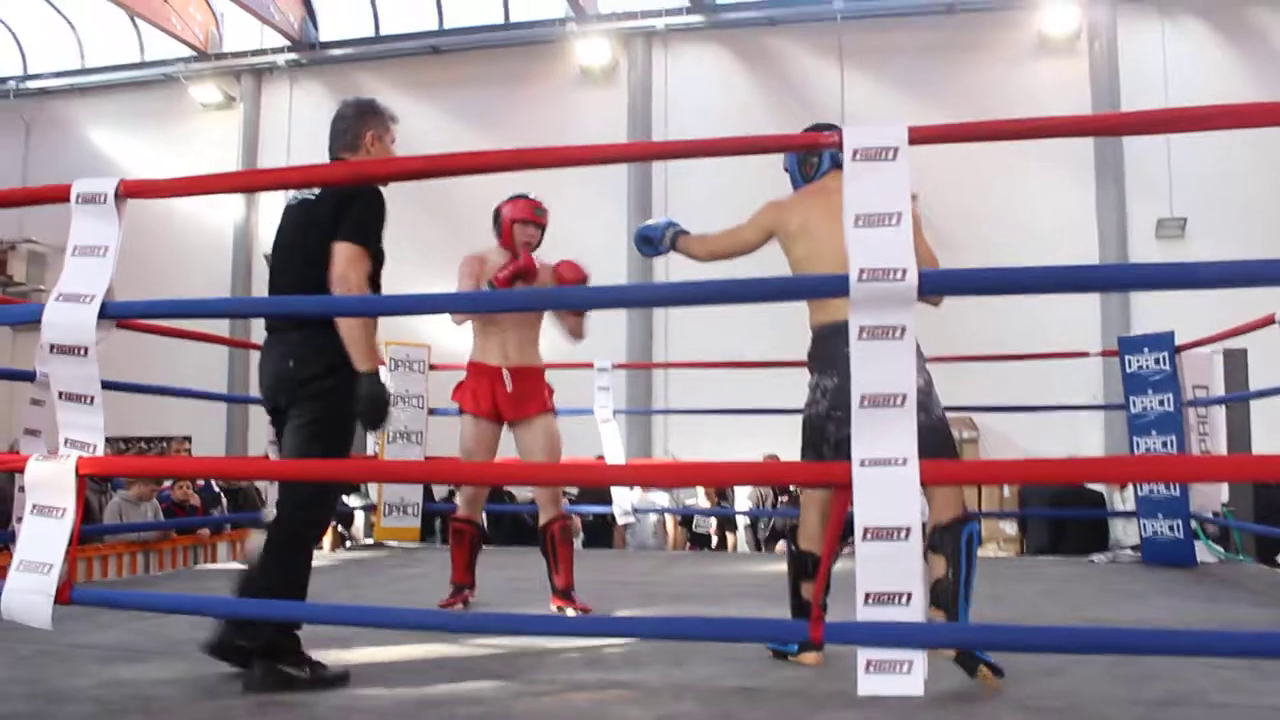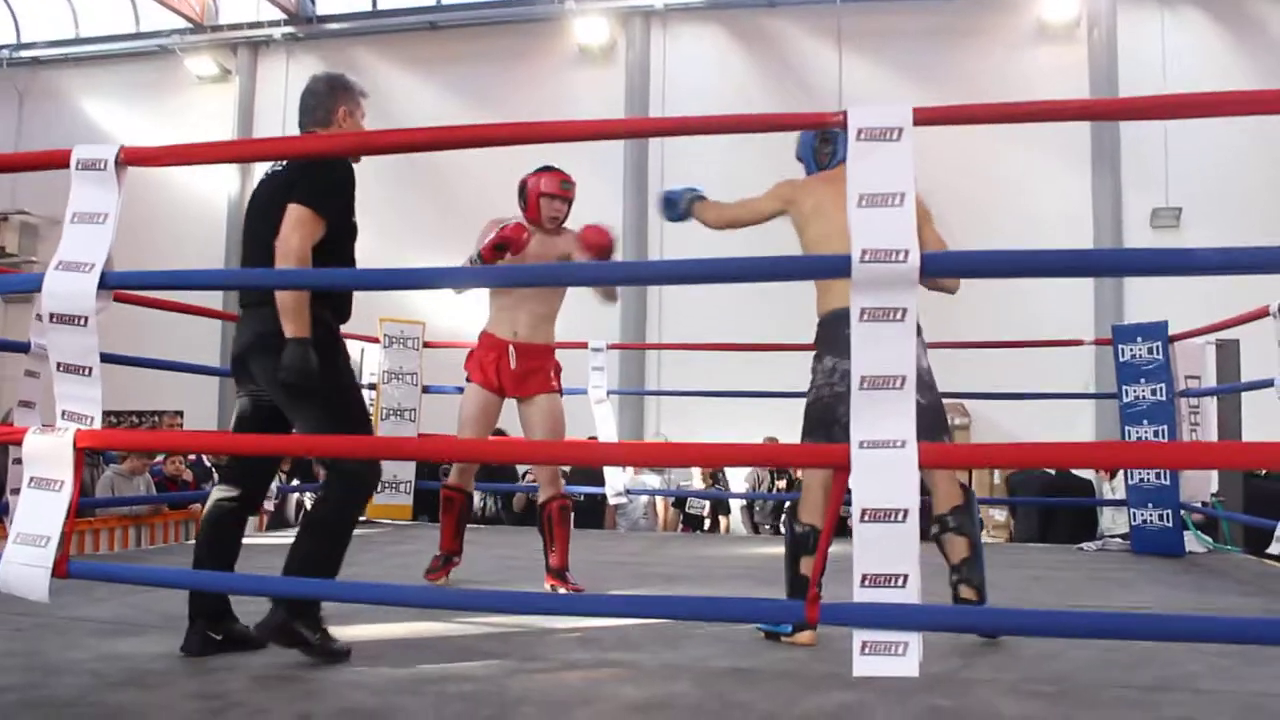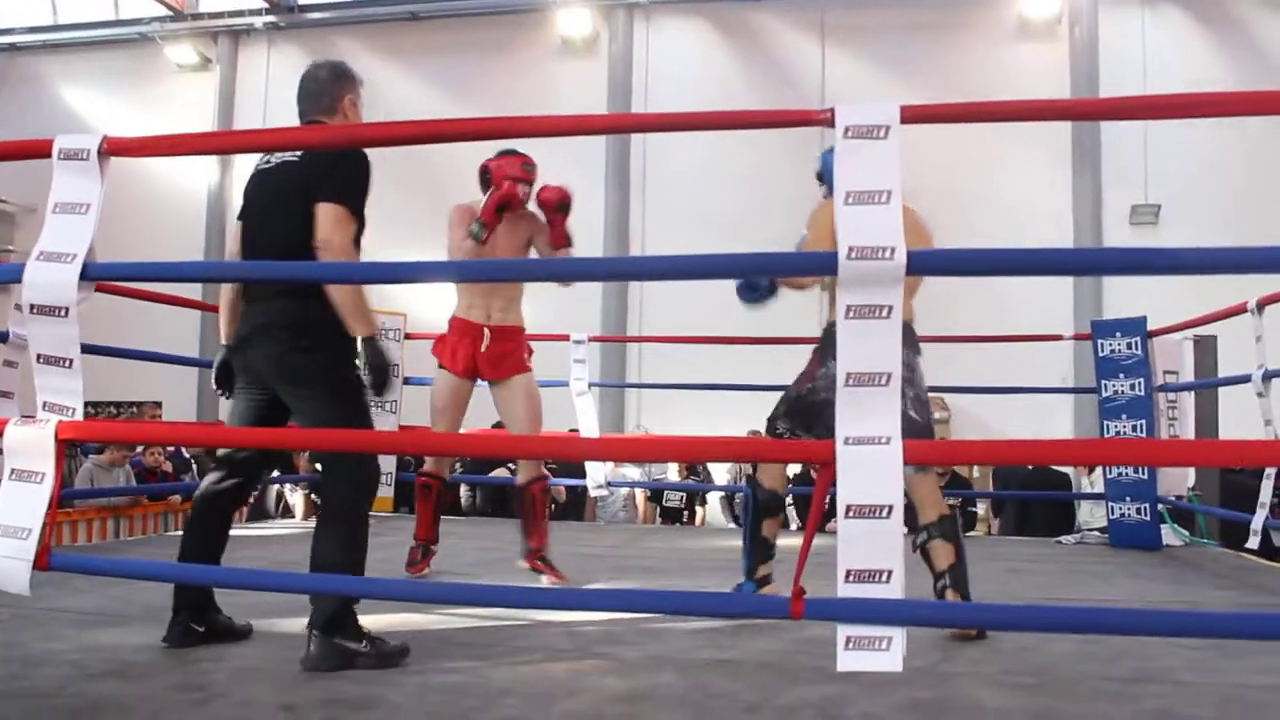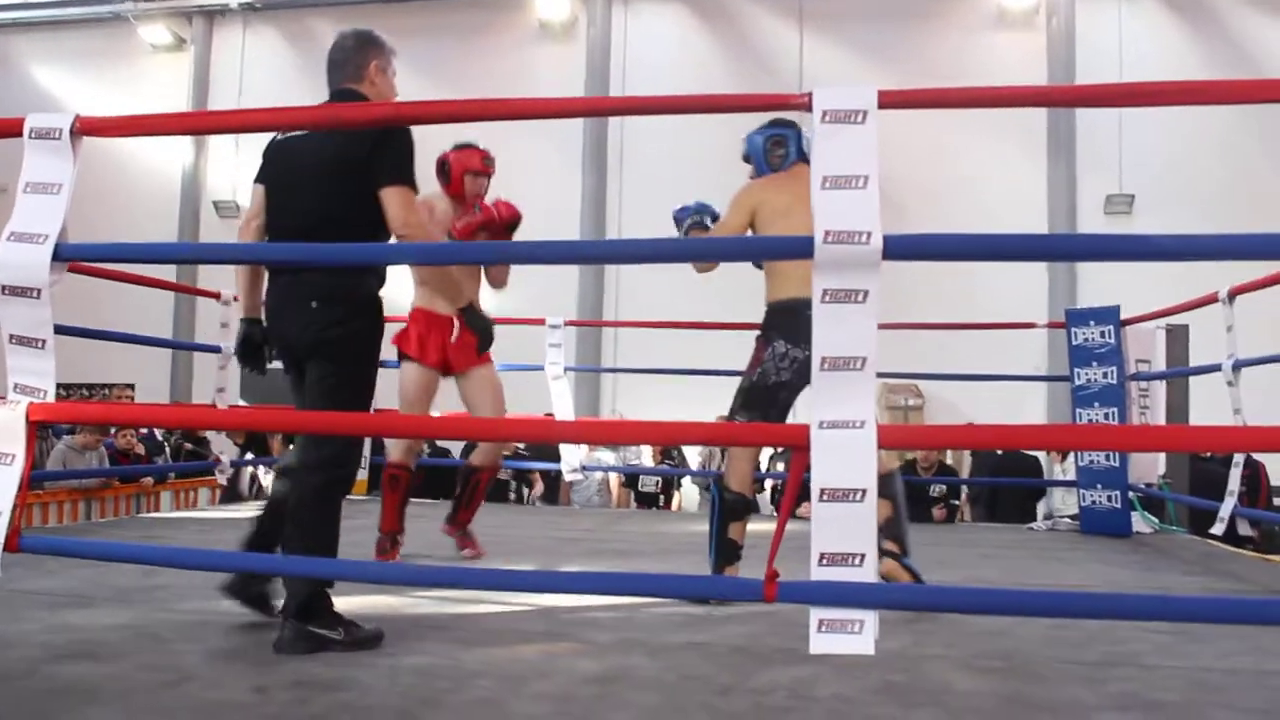
dt=0.3s
person 1, frame 1
left shoulder: (301, 201)
right shoulder: (360, 196)
right elbow: (346, 283)
right wrist: (369, 373)
left hip: (280, 359)
right hip: (320, 367)
left knee: (298, 500)
right knee: (307, 504)
left ankle: (240, 628)
right ankle: (276, 651)
person 1, frame 2
left shoulder: (277, 172)
right shoulder: (328, 166)
right elbow: (292, 248)
right wrist: (300, 340)
left hip: (253, 340)
right hip: (292, 343)
left knee: (239, 478)
right knee: (355, 469)
left ankle: (208, 620)
right ankle: (294, 610)
person 1, frame 3
left shoulder: (267, 165)
right shoulder: (343, 157)
left elbow: (236, 262)
right elbow: (332, 247)
left wrist: (231, 345)
right wrist: (367, 337)
left hip: (257, 335)
right hip: (309, 335)
left knee: (233, 468)
right knee: (351, 473)
left ankle: (191, 611)
right ankle: (333, 629)
person 1, frame 4
left shoulder: (286, 136)
right shoulder: (381, 130)
left elbow: (253, 230)
right elbow: (409, 229)
left wrist: (252, 316)
right wrist: (466, 305)
left hip: (288, 307)
right hip: (343, 309)
left knee: (312, 448)
right knee: (328, 458)
left ankle: (253, 567)
right ankle: (306, 613)
person 2, frame 1
left shoulder: (785, 211)
left elbow: (711, 249)
right elbow: (934, 292)
left wrist: (669, 236)
left hip: (832, 353)
left knee: (816, 494)
right knee: (943, 480)
left ankle: (805, 636)
right ankle: (947, 620)
person 2, frame 2
left shoulder: (798, 193)
left elbow: (723, 214)
right elbow: (948, 281)
left wrist: (690, 204)
left hip: (838, 338)
left knee: (818, 476)
right knee: (939, 467)
right ankle: (968, 597)
person 2, frame 3
left shoulder: (832, 210)
right shoulder: (916, 225)
left elbow: (807, 275)
left wrist: (770, 276)
left hip: (845, 344)
right hip: (899, 347)
left knee: (774, 446)
right knee: (922, 479)
left ankle: (760, 574)
right ankle: (956, 602)
person 2, frame 4
left shoulder: (758, 192)
left elbow: (705, 261)
left wrist: (693, 227)
left hip: (788, 325)
left knee: (744, 445)
left ankle: (725, 571)
person 3, frame 1
left shoulder: (545, 272)
right shoulder: (476, 262)
left elbow: (576, 333)
right elbow: (460, 315)
right wrist: (502, 280)
left hip: (530, 385)
right hip: (483, 381)
left knee: (549, 490)
right knee: (471, 491)
left ankle: (563, 590)
right ankle: (462, 584)
person 3, frame 2
left shoulder: (570, 242)
right shoulder: (499, 229)
left elbow: (608, 294)
left wrist: (603, 261)
right wrist: (487, 254)
left hip: (538, 362)
right hip: (491, 355)
left knee: (548, 471)
right knee: (463, 460)
left ankle: (557, 570)
right ankle: (448, 554)
person 3, frame 3
left shoulder: (531, 223)
right shoulder: (464, 212)
right elbow: (457, 264)
left wrist: (558, 222)
right wrist: (488, 219)
left hip: (509, 344)
right hip: (462, 338)
left ankle: (535, 551)
right ankle: (424, 543)
person 3, frame 4
left shoulder: (482, 215)
right shoulder: (422, 208)
left elbow: (499, 281)
right elbow: (422, 270)
left wrist: (501, 235)
right wrist: (463, 232)
left hip: (469, 332)
right hip: (426, 329)
right knee: (408, 435)
left ankle: (459, 522)
right ankle: (390, 532)
